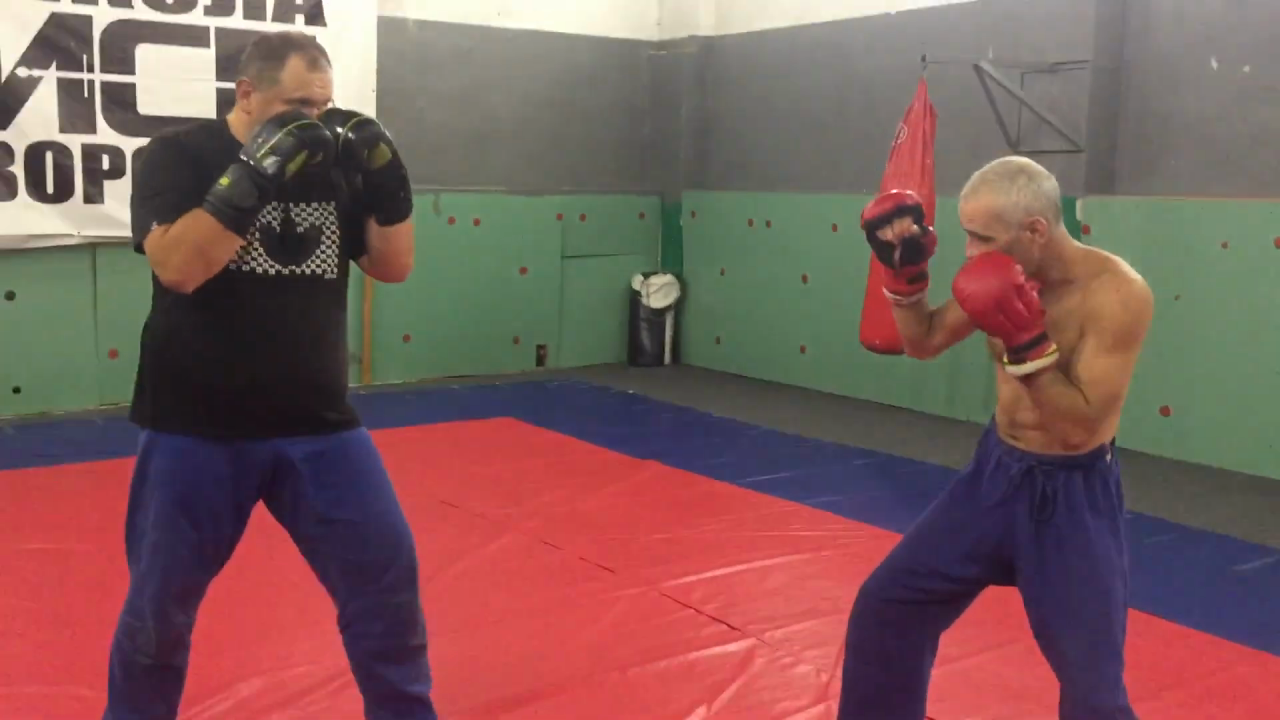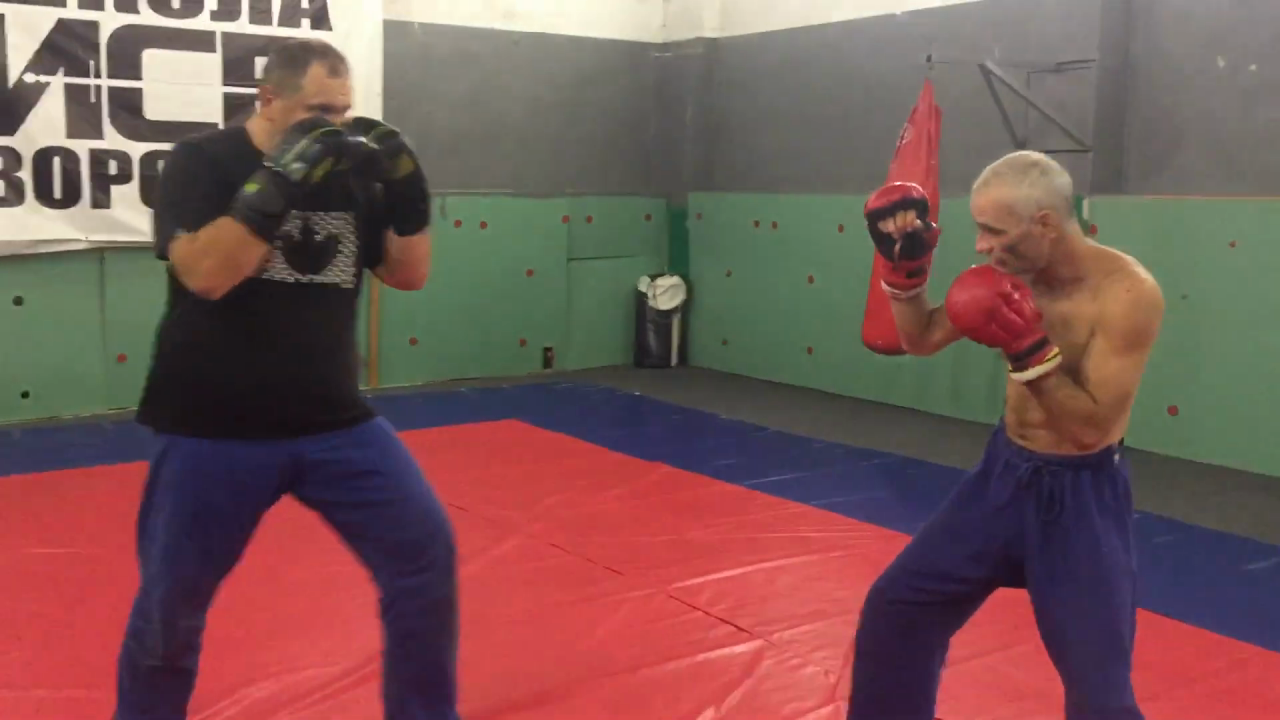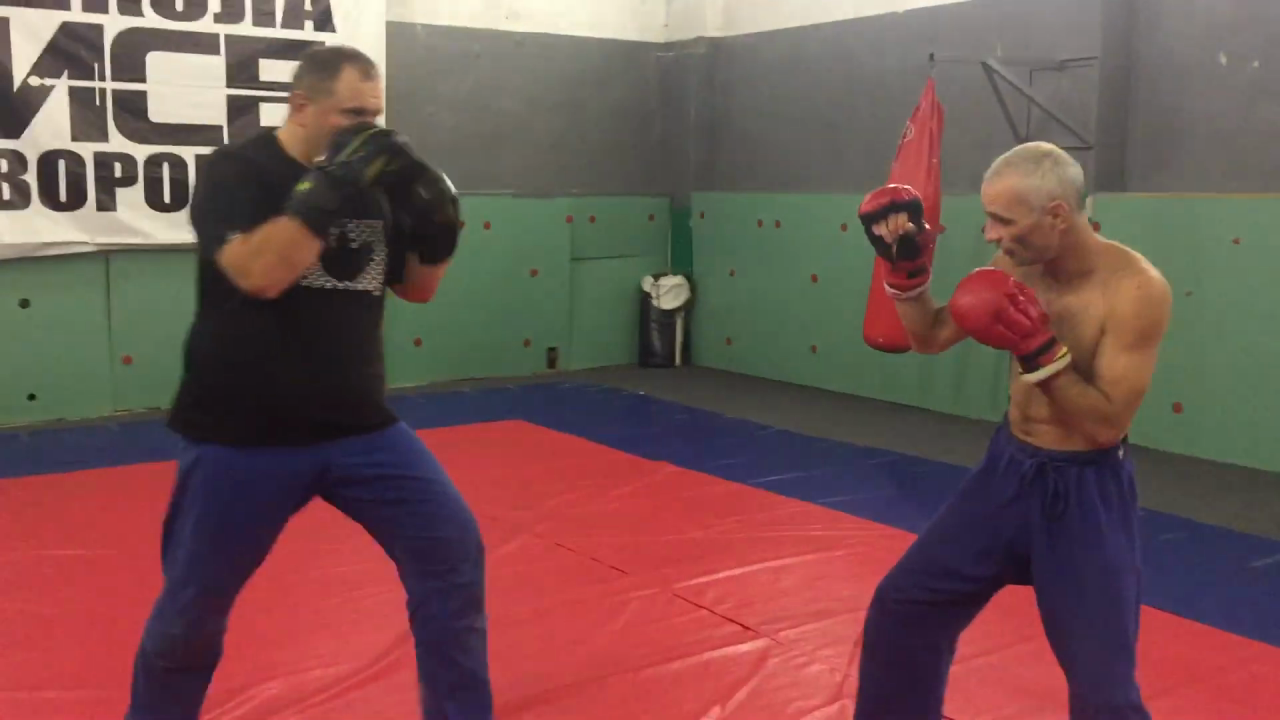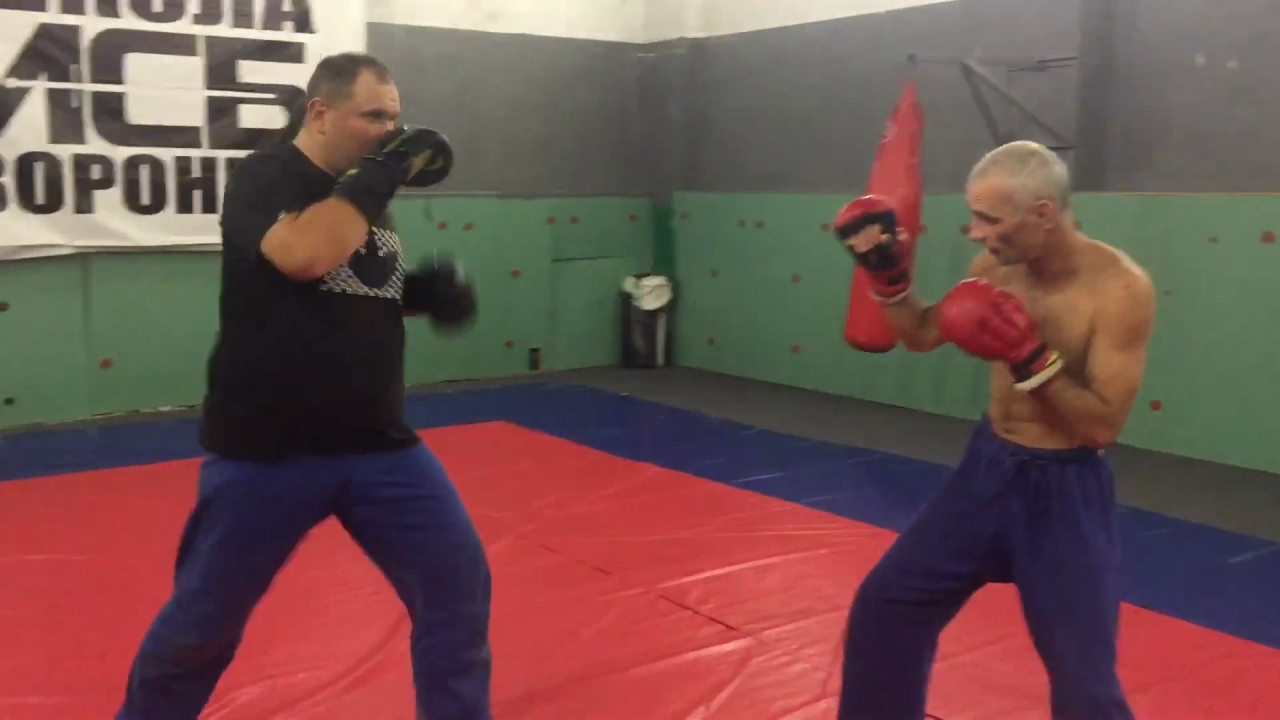
dt=0.1s
person 1, frame 1
left shoulder: (332, 164)
right shoulder: (176, 157)
left elbow: (393, 266)
right elbow: (177, 267)
left wrist: (386, 177)
right wrist: (255, 175)
left hip: (318, 424)
right hip: (197, 428)
left knee: (385, 576)
right knee: (162, 599)
person 1, frame 2
left shoulder: (347, 171)
right shoulder: (199, 163)
left elbow: (408, 273)
right elbow: (204, 273)
left wrist: (408, 190)
right wrist: (279, 182)
left hip: (332, 421)
right hip: (213, 428)
left knee: (423, 548)
right knee: (173, 597)
person 1, frame 3
left shoulder: (373, 183)
right shoulder: (236, 170)
left elbow: (418, 285)
right elbow: (259, 273)
left wrist: (438, 225)
right wrist: (330, 185)
left hip: (358, 427)
right hip: (243, 433)
left knee: (451, 554)
right knee: (195, 601)
person 1, frame 4
left shoulder: (369, 192)
right shoulder: (264, 180)
right elbow: (303, 253)
left wrist: (432, 291)
right wrist: (385, 176)
left hip: (377, 444)
right hip: (268, 447)
left knee: (458, 584)
right knee: (209, 607)
person 2, frame 1
left shoulder: (1119, 294)
right shoulder: (1004, 273)
left elbow: (1077, 428)
right elbow: (922, 341)
left wrist: (1027, 341)
right wrist: (905, 273)
left hip: (1072, 495)
right hip: (995, 472)
right knee: (887, 604)
person 2, frame 2
left shoulder: (1128, 294)
right shoulder: (1008, 271)
left elbow: (1091, 429)
right elbow: (921, 339)
left wrist: (1028, 349)
right wrist: (906, 267)
left hip: (1079, 495)
right hip: (1003, 473)
right knee: (895, 606)
person 2, frame 3
left shoulder: (1136, 289)
right shoulder: (1015, 265)
left elbow: (1105, 425)
right elbow: (929, 337)
left wrist: (1036, 350)
right wrist: (905, 267)
left hip: (1084, 491)
right hip: (1007, 469)
right knee: (903, 605)
person 2, frame 4
left shoulder: (1119, 288)
right shoulder: (996, 265)
left elbow: (1104, 424)
right elbow: (922, 335)
left wrist: (1026, 357)
right wrist: (888, 275)
left hip: (1065, 489)
right hip: (988, 468)
right knee: (885, 603)
